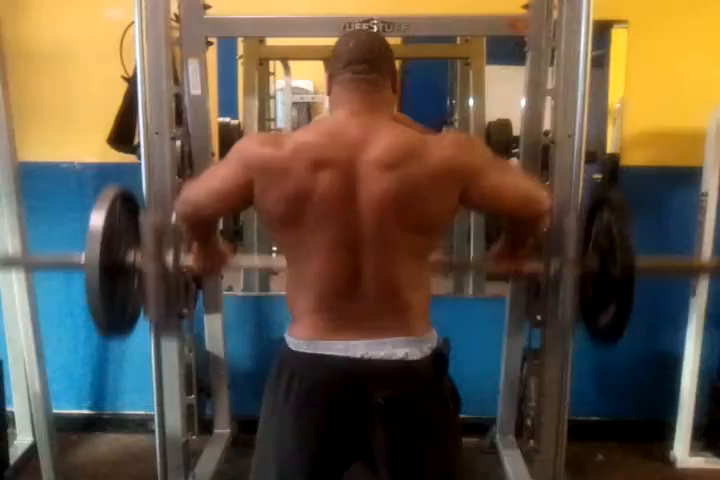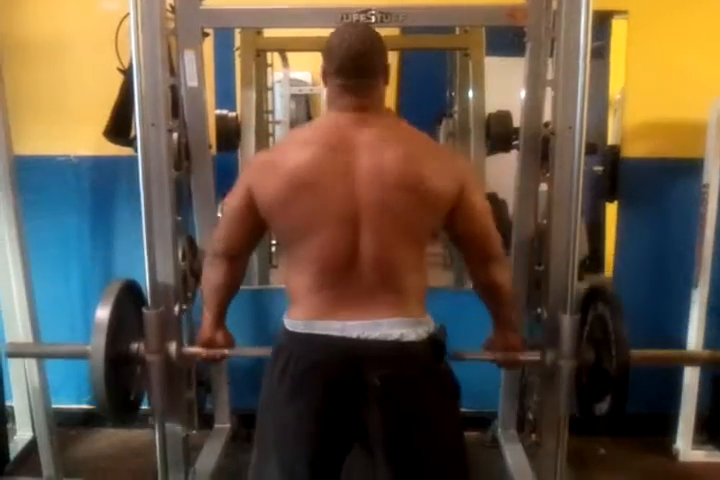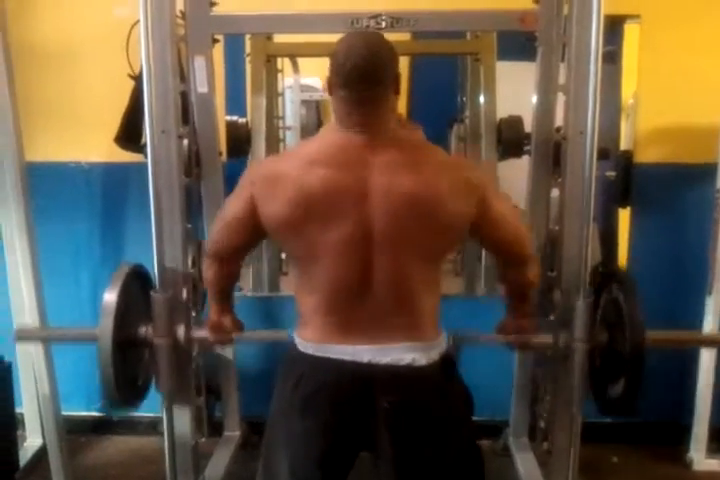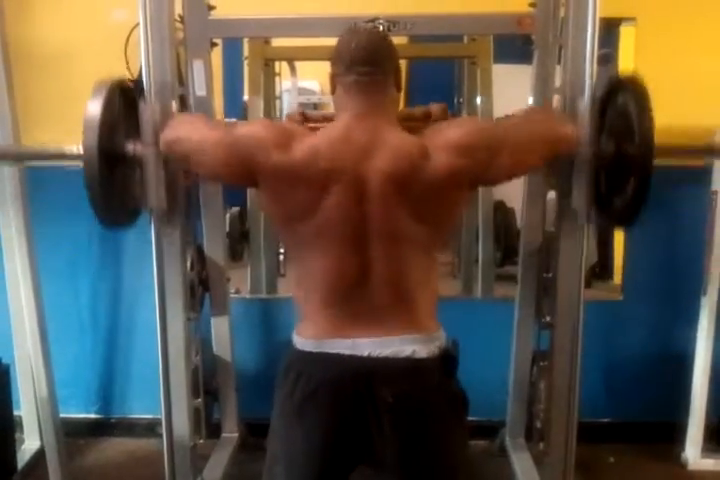
dt=0.5s
person 1, frame 1
left shoulder: (266, 156)
right shoulder: (446, 158)
left elbow: (190, 208)
right elbow: (535, 205)
left wrist: (206, 247)
right wrist: (511, 249)
left hip: (310, 368)
right hip: (407, 369)
person 1, frame 2
left shoulder: (270, 162)
right shoulder: (439, 161)
left elbow: (224, 254)
right elbow: (489, 259)
left wrist: (212, 322)
right wrist: (506, 329)
left hip: (308, 351)
right hip: (404, 352)
person 1, frame 3
left shoulder: (275, 175)
right shoulder: (456, 175)
left elbow: (220, 252)
right elbow: (519, 256)
left wrist: (219, 310)
right wrist: (520, 315)
left hip: (319, 370)
right hip: (416, 372)
person 1, frame 4
left shoulder: (278, 155)
right shoulder: (446, 157)
left elbow: (176, 136)
right elbow: (560, 131)
left hip: (318, 367)
right hip: (415, 366)
